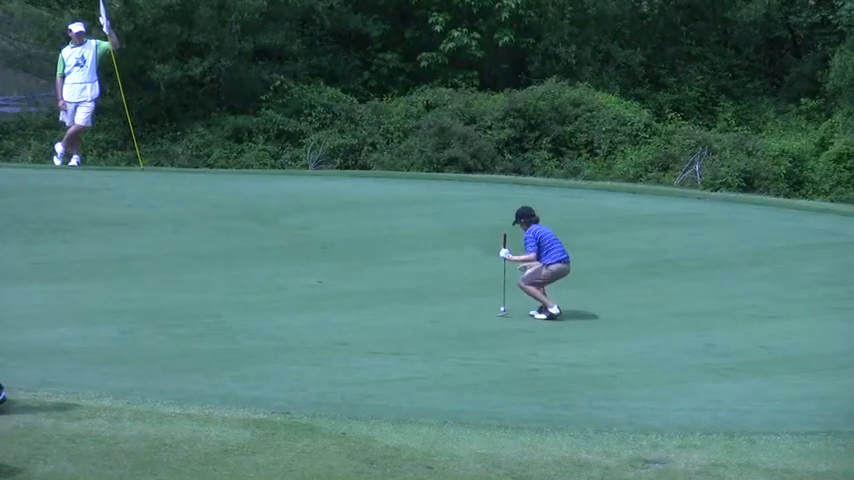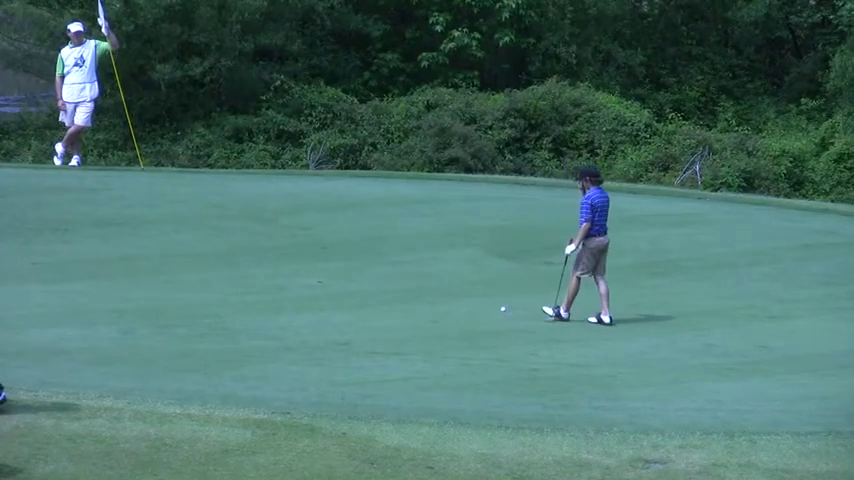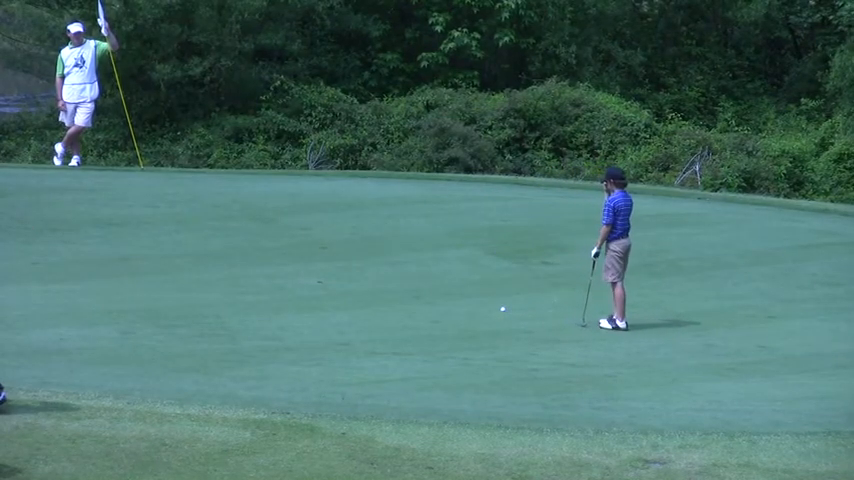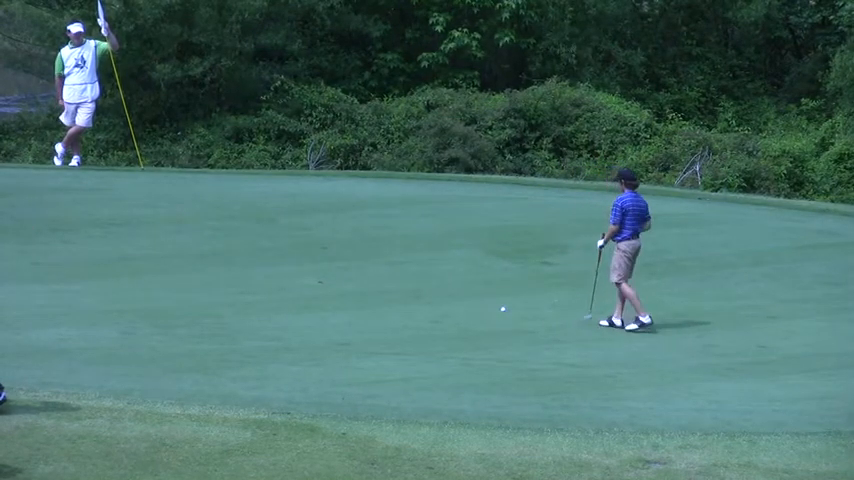
dt=1s
person 1, frame 1
left shoulder: (530, 232)
right shoulder: (544, 229)
left elbow: (532, 257)
left wrist: (511, 257)
right wrist: (528, 264)
left hip: (555, 266)
right hip: (564, 266)
left knee: (523, 282)
right knee: (531, 274)
left ankle: (552, 308)
right ankle: (546, 307)
person 1, frame 2
left shoulder: (588, 198)
right shoulder: (604, 195)
left elbow: (586, 224)
left wrist: (575, 244)
right wrist: (583, 191)
left hip: (592, 241)
right hip: (604, 239)
left knee: (577, 275)
right knee: (600, 276)
left ankle: (563, 311)
right ankle: (605, 314)
person 1, frame 3
left shoulder: (612, 201)
right shoulder: (627, 198)
left elbow: (606, 227)
left wrist: (597, 247)
right wrist: (607, 193)
left hip: (615, 243)
right hip: (625, 241)
left knee: (616, 282)
right knee: (615, 280)
left ankle: (620, 321)
right ankle: (617, 316)
person 1, frame 4
left shoulder: (620, 201)
right shoulder: (642, 201)
left elbow: (614, 227)
right elbow: (647, 225)
left wrist: (603, 241)
left hip: (623, 244)
right hip: (635, 242)
left knee: (620, 282)
right knee: (623, 281)
left ankle: (643, 316)
right ankle: (617, 318)
person 2, frame 1
left shoulder: (94, 45)
right shoulder: (65, 52)
left elbow: (115, 46)
right elbow: (60, 77)
left wrist: (108, 31)
right wrist: (60, 98)
left hip: (87, 96)
right hip: (69, 97)
left knee: (80, 126)
right knee: (72, 128)
left ankle: (61, 146)
right ankle: (76, 156)
person 2, frame 2
left shoulder: (93, 46)
right shoulder: (64, 52)
left elbow: (114, 46)
right elbow: (59, 77)
left wrist: (107, 32)
right wrist: (59, 98)
left hip: (86, 96)
right hip: (68, 97)
left knee: (80, 126)
right knee: (72, 129)
left ankle: (62, 146)
right ankle: (76, 156)
person 2, frame 3
left shoulder: (93, 46)
right shoulder: (64, 53)
left elbow: (114, 47)
right elbow: (59, 77)
left wrist: (108, 32)
right wrist: (59, 99)
left hip: (87, 97)
right hip: (68, 97)
left knee: (80, 127)
right knee: (72, 128)
left ankle: (61, 147)
right ankle: (76, 156)
person 2, frame 4
left shoulder: (93, 46)
right shoulder: (63, 52)
left elbow: (114, 47)
right elbow: (58, 76)
left wrist: (108, 32)
right wrist: (59, 98)
left hip: (88, 96)
right hip: (70, 97)
left knee: (81, 127)
right knee: (72, 128)
left ankle: (62, 147)
right ankle: (76, 156)
